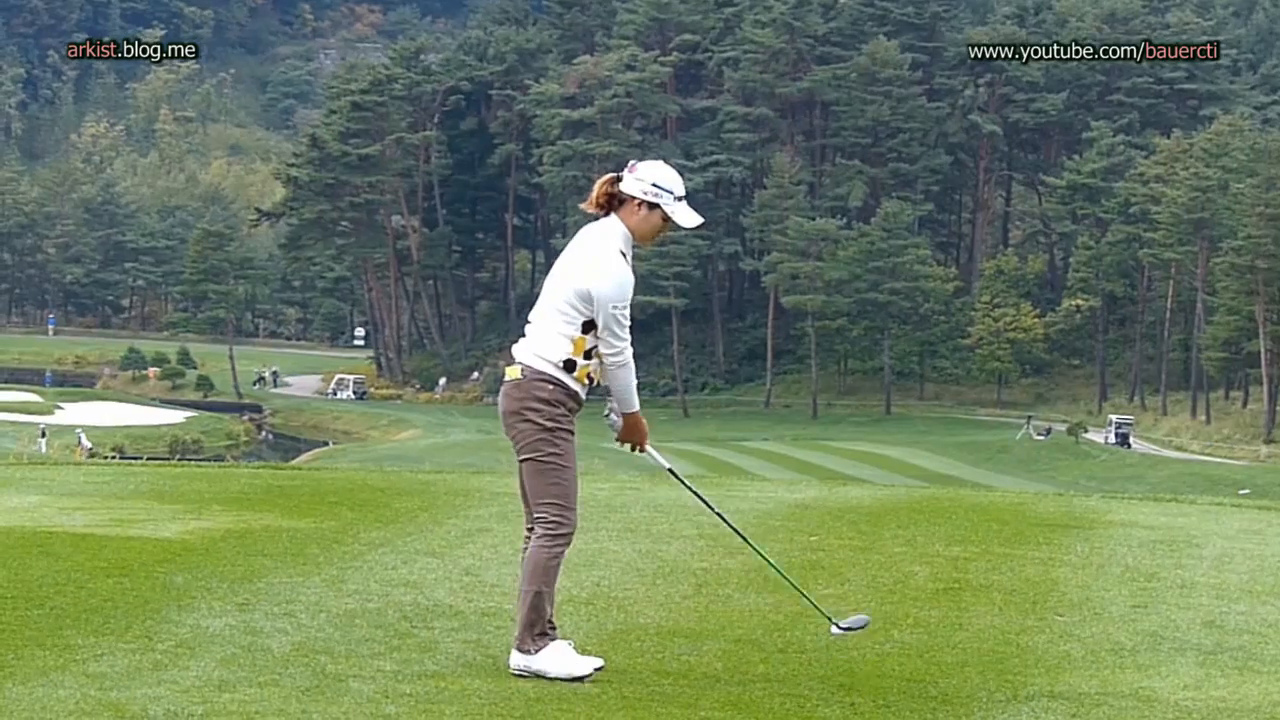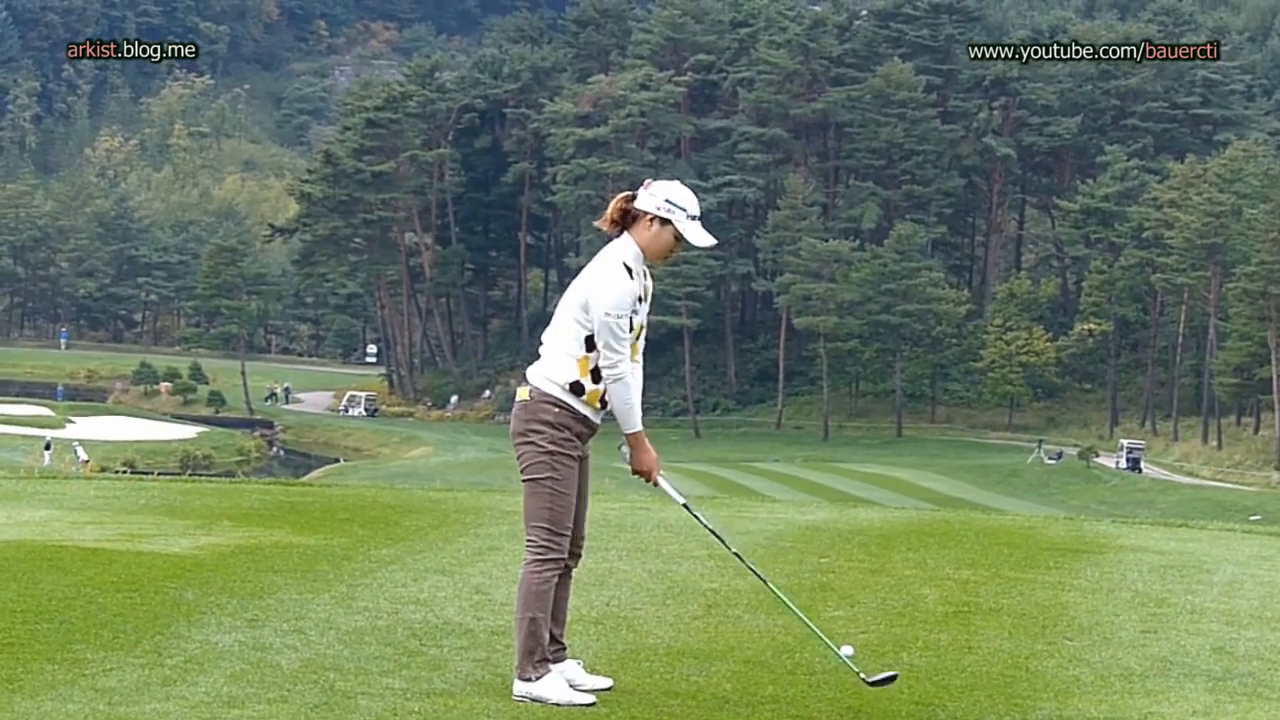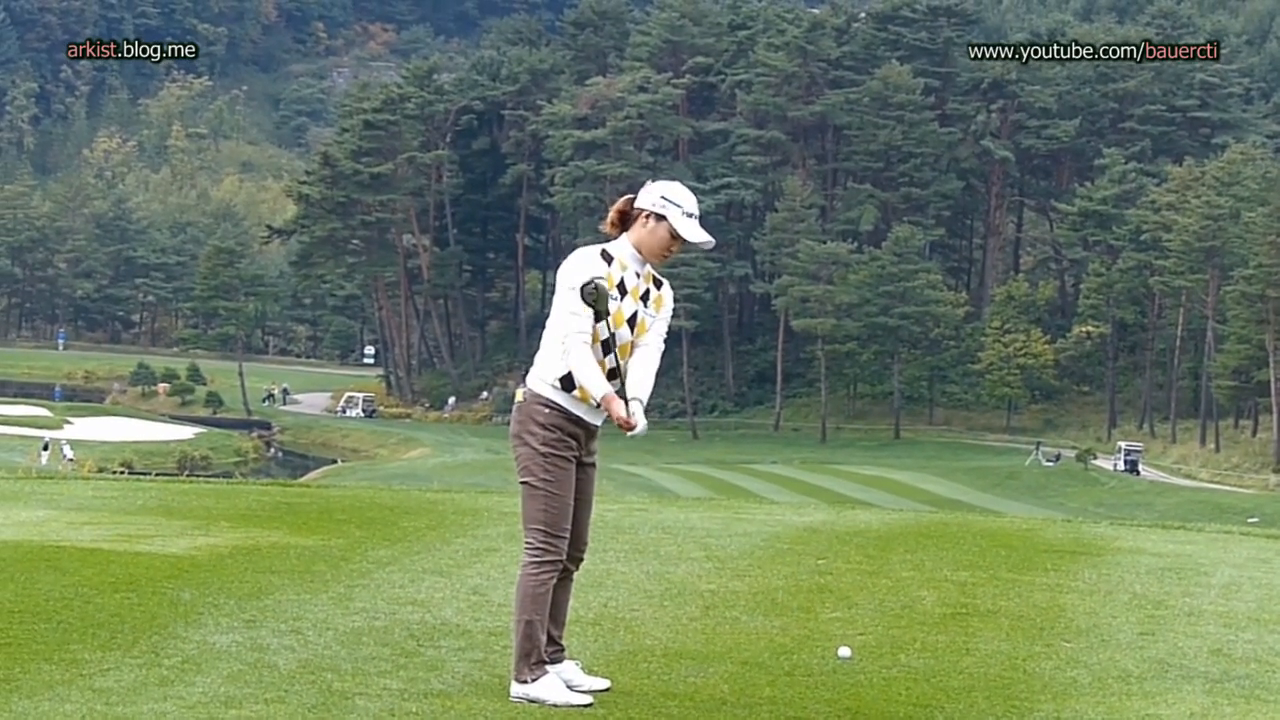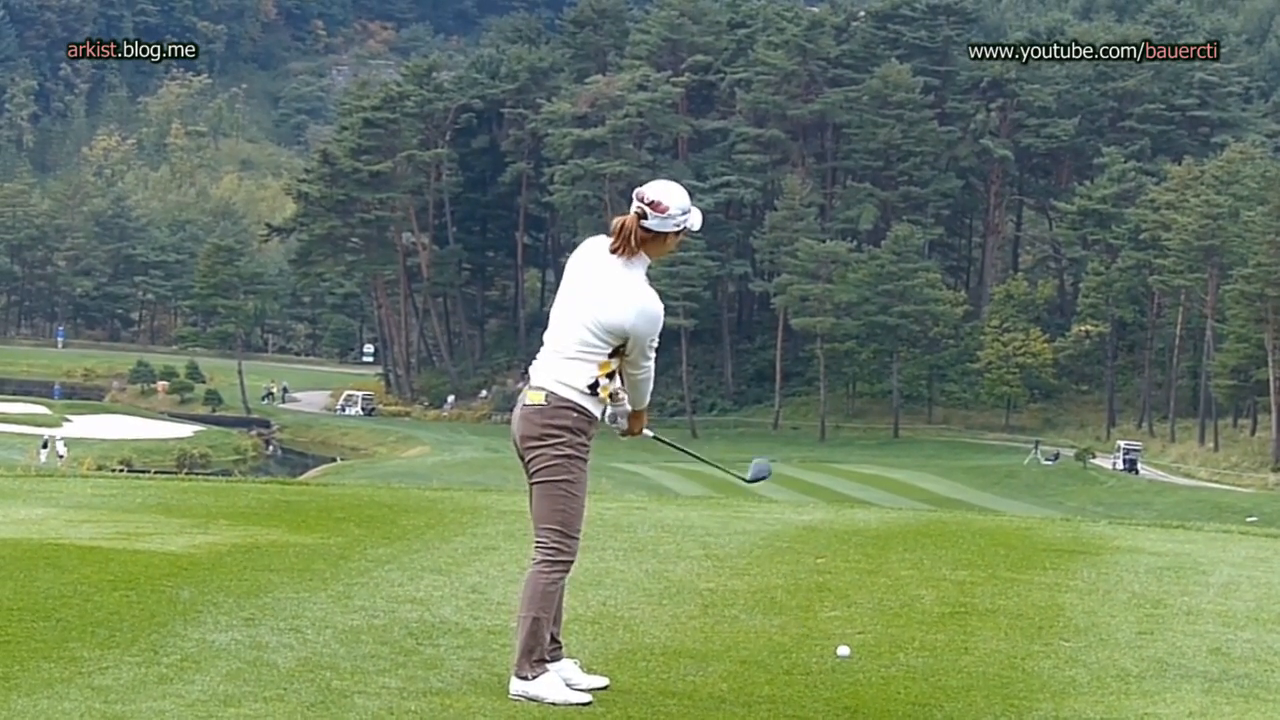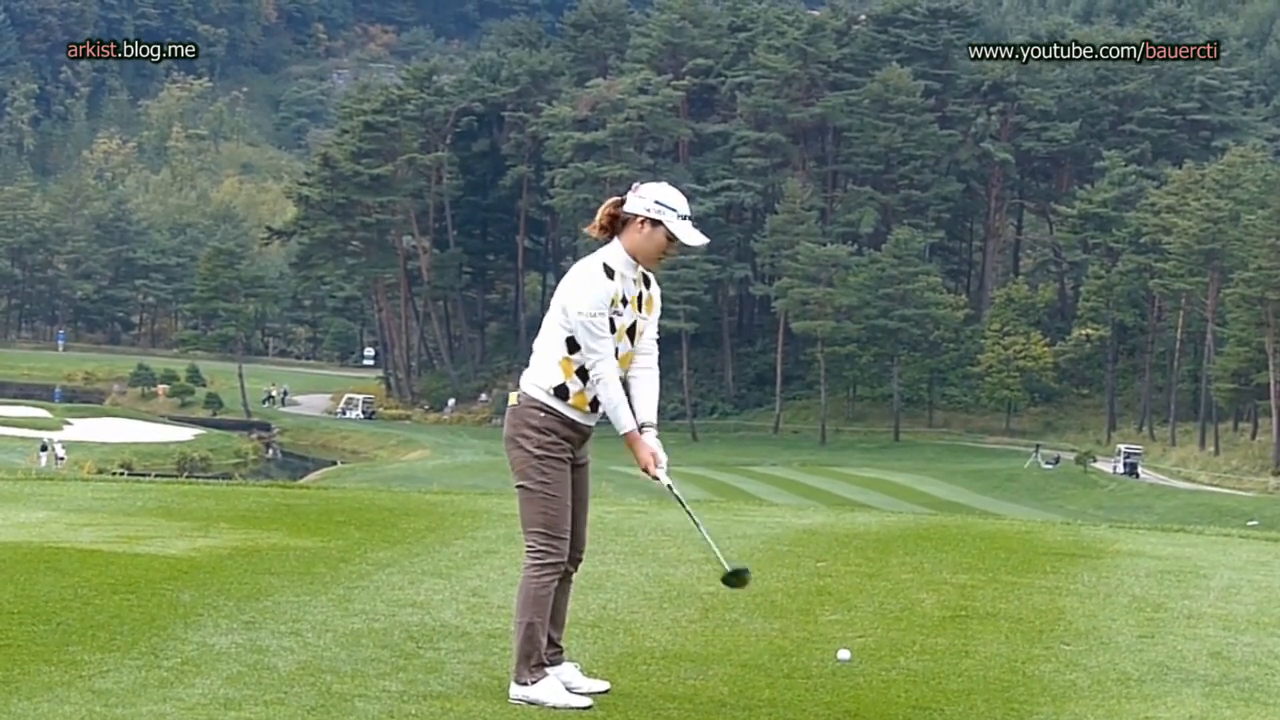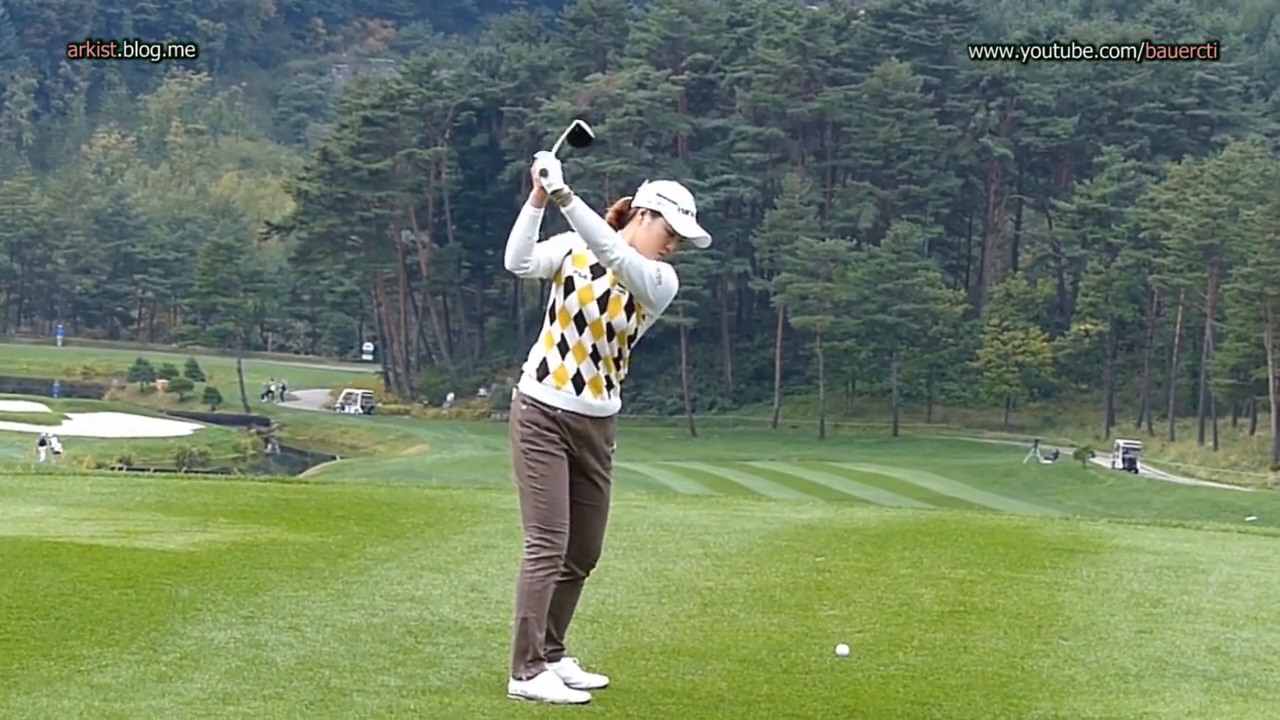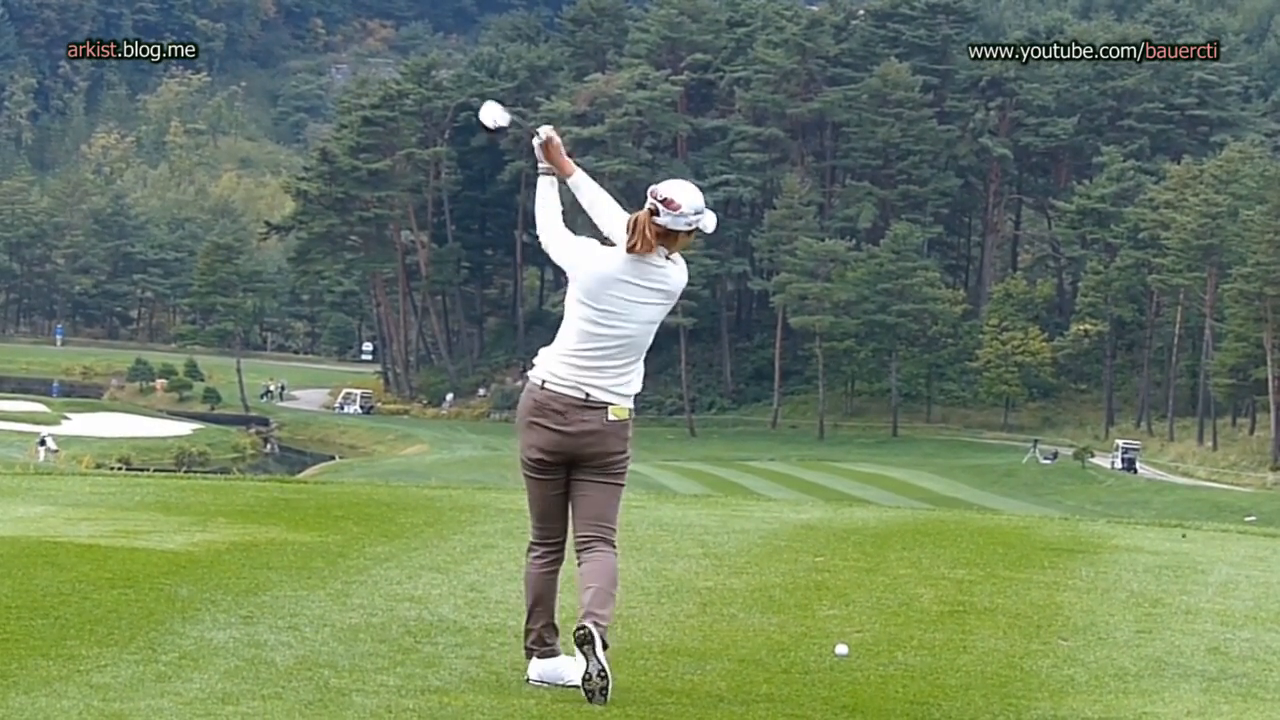
dt=0.7s
person 1, frame 1
left shoulder: (597, 237)
right shoulder: (613, 270)
right elbow: (615, 350)
left wrist: (622, 408)
right wrist: (632, 416)
left hip: (541, 392)
right hip: (541, 395)
left knee: (545, 525)
right knee: (556, 524)
left ankle: (544, 639)
right ankle: (529, 647)
person 1, frame 2
left shoulder: (635, 274)
right shoulder: (614, 279)
left elbow: (629, 361)
right elbow: (615, 367)
left wrist: (634, 434)
right wrist: (638, 441)
left hip: (568, 422)
right hip: (549, 416)
left knee: (567, 550)
right knee: (547, 548)
left ankle: (553, 659)
right ankle: (531, 674)
person 1, frame 3
left shoulder: (659, 293)
right shoulder: (588, 264)
left elbow: (645, 358)
right elbow: (574, 345)
left wrist: (634, 405)
right wrist: (609, 401)
left hip: (583, 427)
right hip: (547, 416)
left knee: (570, 553)
right knee: (545, 550)
left ankle: (552, 660)
right ankle: (527, 674)
person 1, frame 4
left shoulder: (592, 251)
right shoulder: (642, 304)
right elbow: (638, 368)
left wrist: (617, 399)
right wrist: (638, 411)
left hip: (543, 408)
right hip: (562, 422)
left knee: (560, 548)
right knee: (556, 550)
left ankle: (550, 658)
right ankle: (528, 672)
person 1, frame 5
left shoulder: (647, 289)
right shoulder: (590, 278)
left elbow: (643, 359)
right elbow: (600, 367)
left wrist: (649, 427)
right wrist: (633, 437)
left hip: (574, 429)
right hip: (540, 421)
left knee: (568, 554)
right knee: (547, 552)
left ankle: (551, 662)
right ankle: (527, 677)
person 1, frame 6
left shoulder: (661, 282)
right shoulder: (569, 248)
left elbow: (615, 259)
right elbow: (517, 263)
left wrist: (565, 197)
right wrist: (539, 198)
left hip: (596, 427)
right hip: (542, 413)
left knee: (583, 553)
right knee: (547, 545)
left ankle: (551, 656)
right ankle: (527, 671)
person 1, frame 7
left shoulder: (591, 260)
right shoulder: (675, 276)
left elbow: (546, 225)
right elbow: (621, 229)
left wrist: (553, 168)
right wrist: (570, 170)
left hip: (545, 407)
right hip: (607, 423)
left knee: (546, 542)
right knee: (597, 542)
left ankle: (543, 655)
right ankle: (592, 625)
